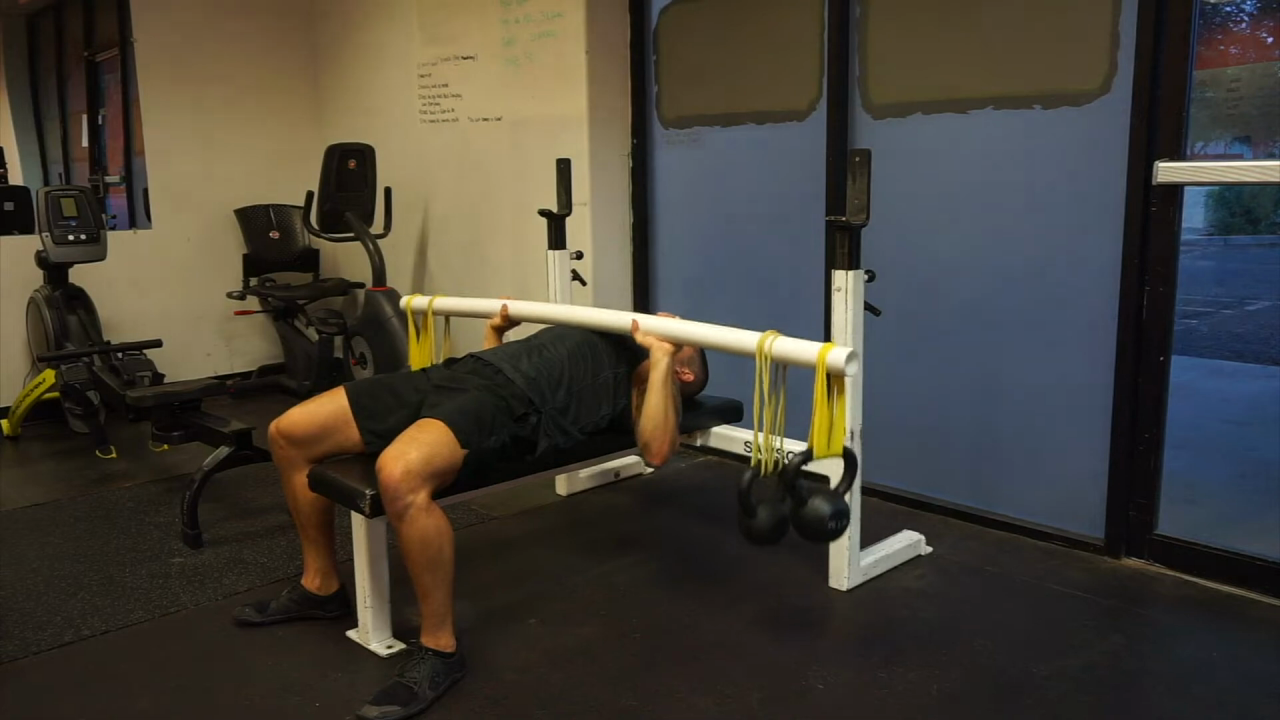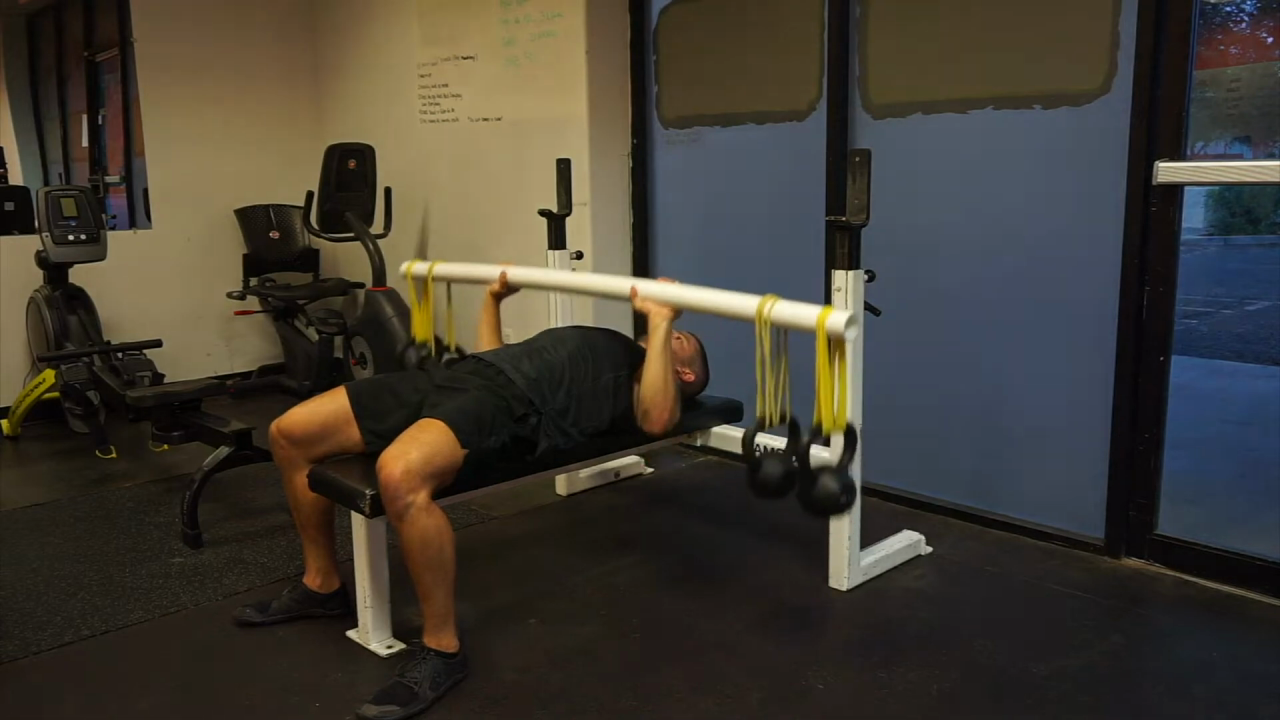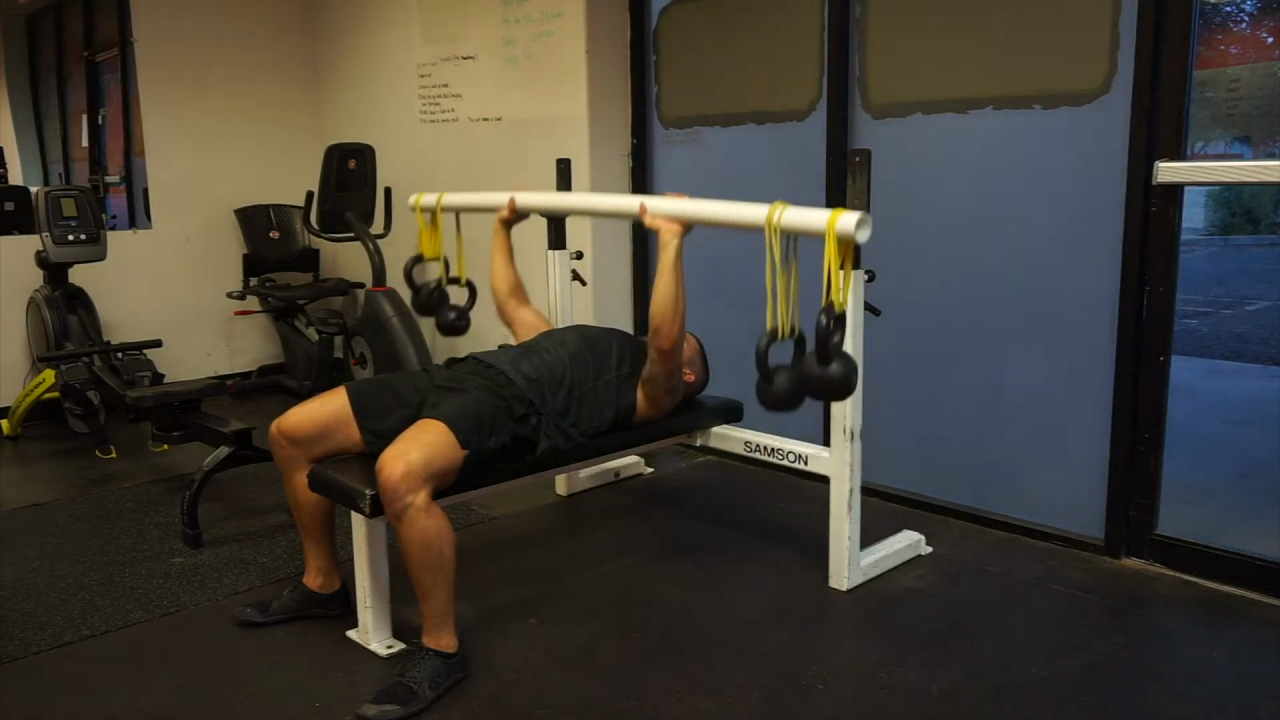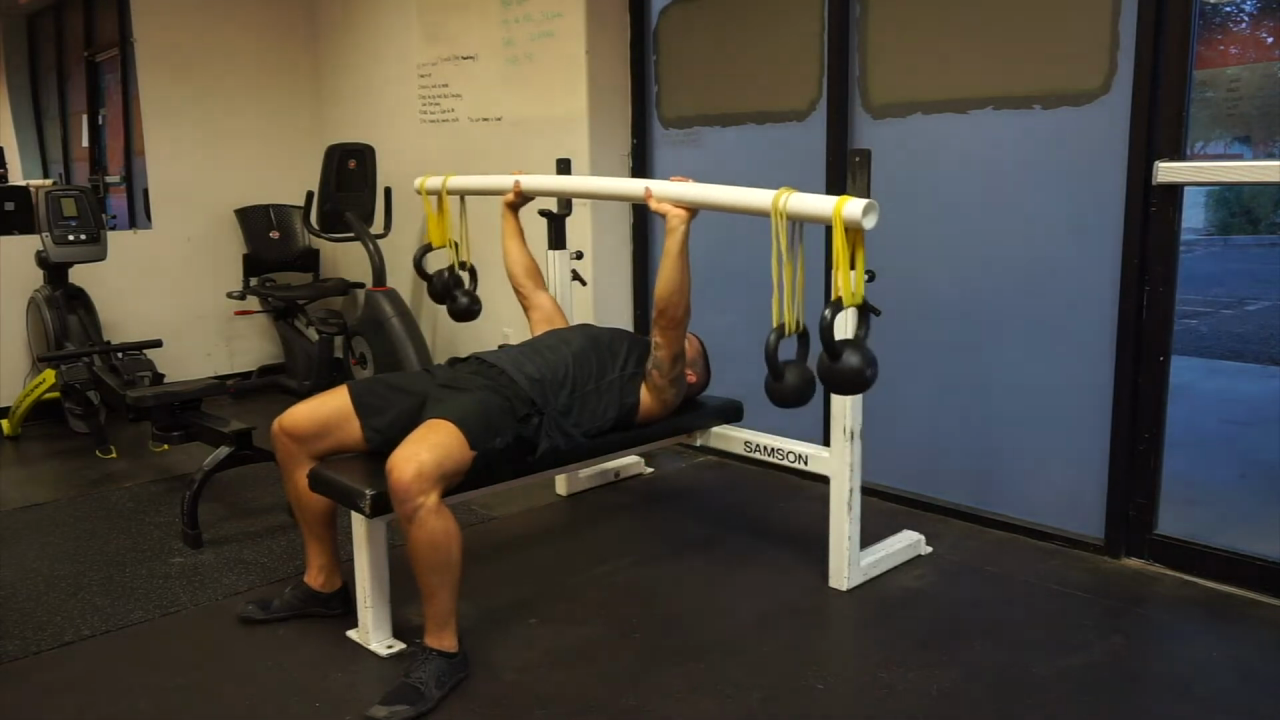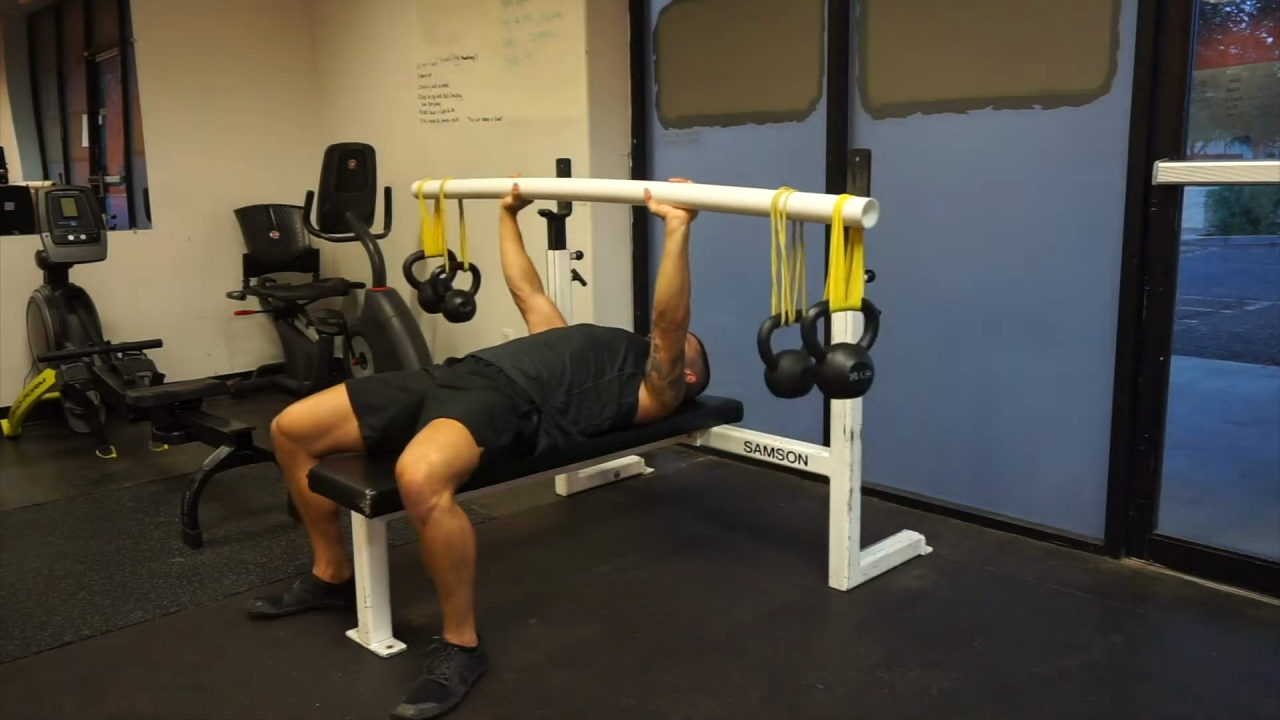
dt=0.4s
person 1, frame 1
left shoulder: (650, 378)
right shoulder: (602, 348)
left elbow: (657, 450)
left wrist: (661, 353)
right wrist: (495, 330)
left hip: (510, 400)
left knee: (401, 476)
right knee: (289, 433)
left ankle: (439, 649)
right ankle: (320, 586)
person 1, frame 2
left shoulder: (645, 372)
right shoulder: (603, 353)
left elbow: (658, 420)
left wrist: (659, 321)
right wrist: (492, 300)
left hip: (510, 400)
left knee: (400, 475)
right knee: (289, 432)
left ankle: (441, 649)
right ankle: (321, 584)
person 1, frame 3
left shoulder: (655, 387)
right shoulder: (591, 358)
left elbow: (665, 339)
right elbow: (511, 305)
left wrist: (670, 242)
right wrist: (503, 229)
left hip: (510, 402)
left knee: (401, 477)
right knee: (290, 433)
left ankle: (440, 650)
right ankle: (322, 585)
person 1, frame 4
left shoulder: (659, 386)
right shoulder: (596, 352)
left elbow: (670, 316)
right elbow: (531, 289)
left wrist: (677, 226)
right wrist: (511, 212)
left hip: (513, 401)
right hip: (461, 374)
left knee: (411, 477)
right knee: (293, 430)
left ankle: (441, 651)
right ankle: (322, 582)
person 1, frame 5
left shoulder: (657, 389)
right shoulder: (590, 351)
left elbow: (670, 319)
right elbow: (528, 291)
left wrist: (676, 228)
right wrist: (508, 215)
left hip: (511, 399)
right hip: (458, 374)
left knee: (421, 479)
right knee: (291, 430)
left ankle: (461, 646)
right ankle: (331, 576)
